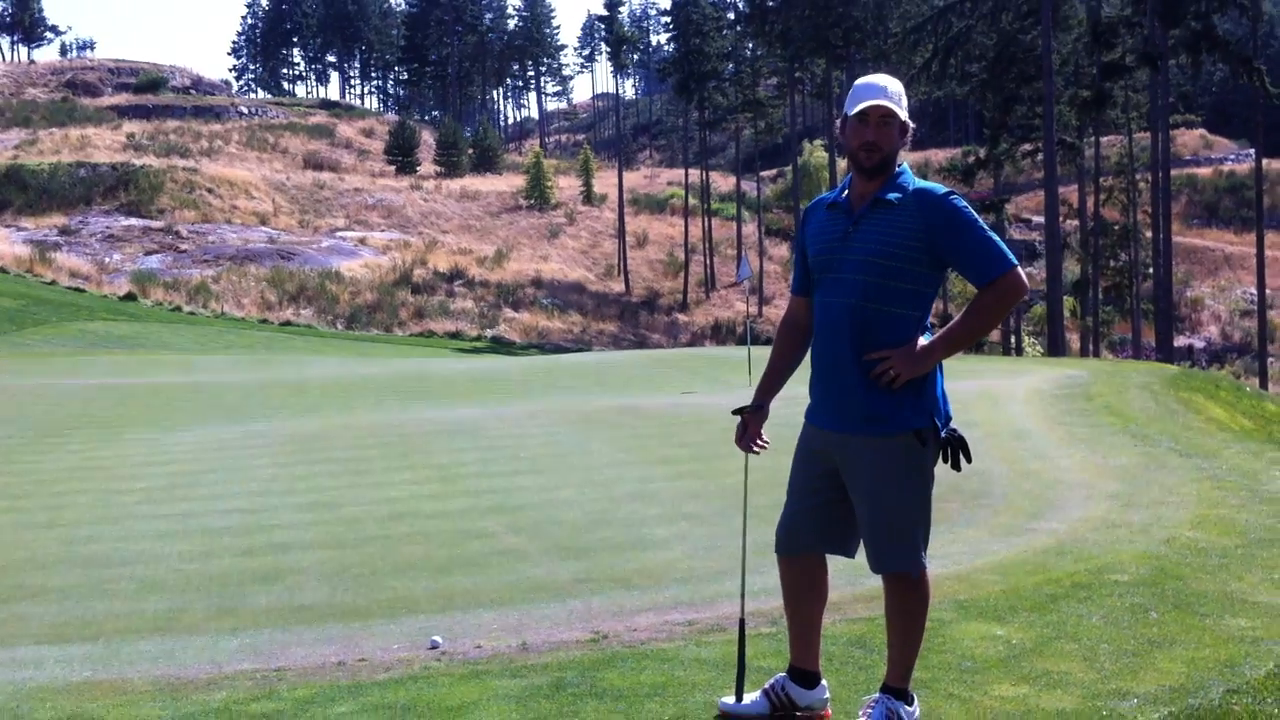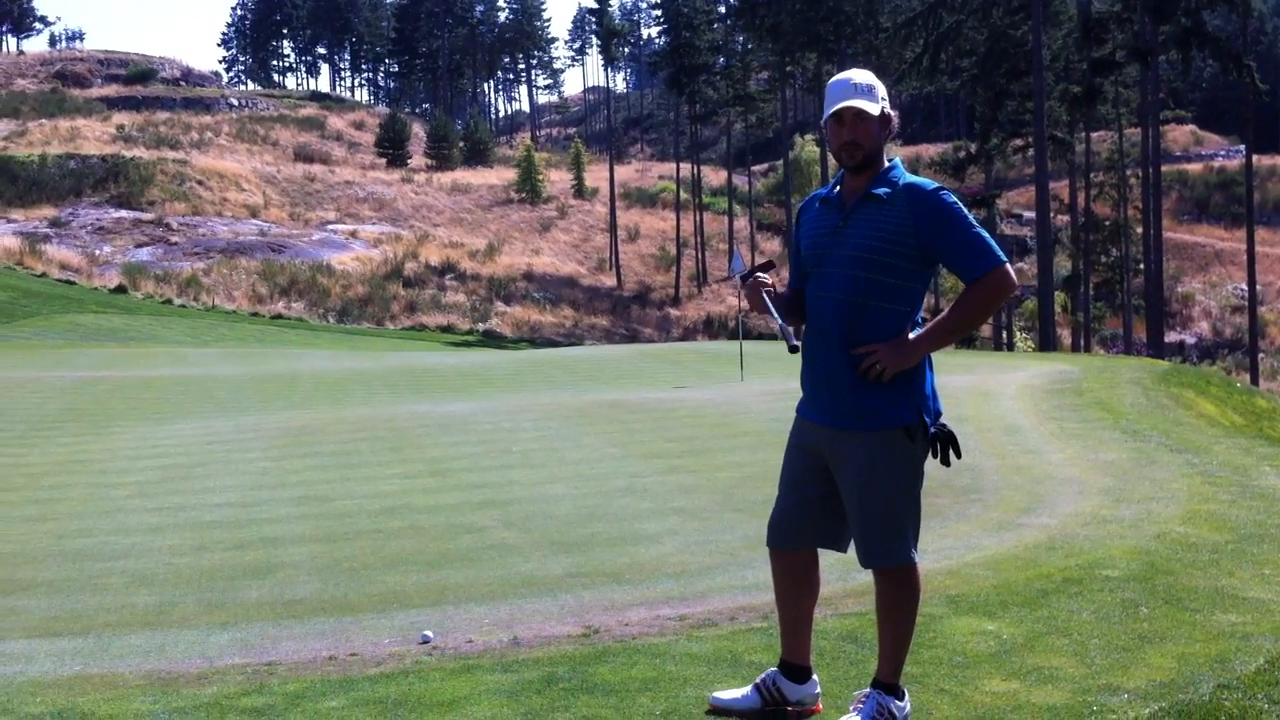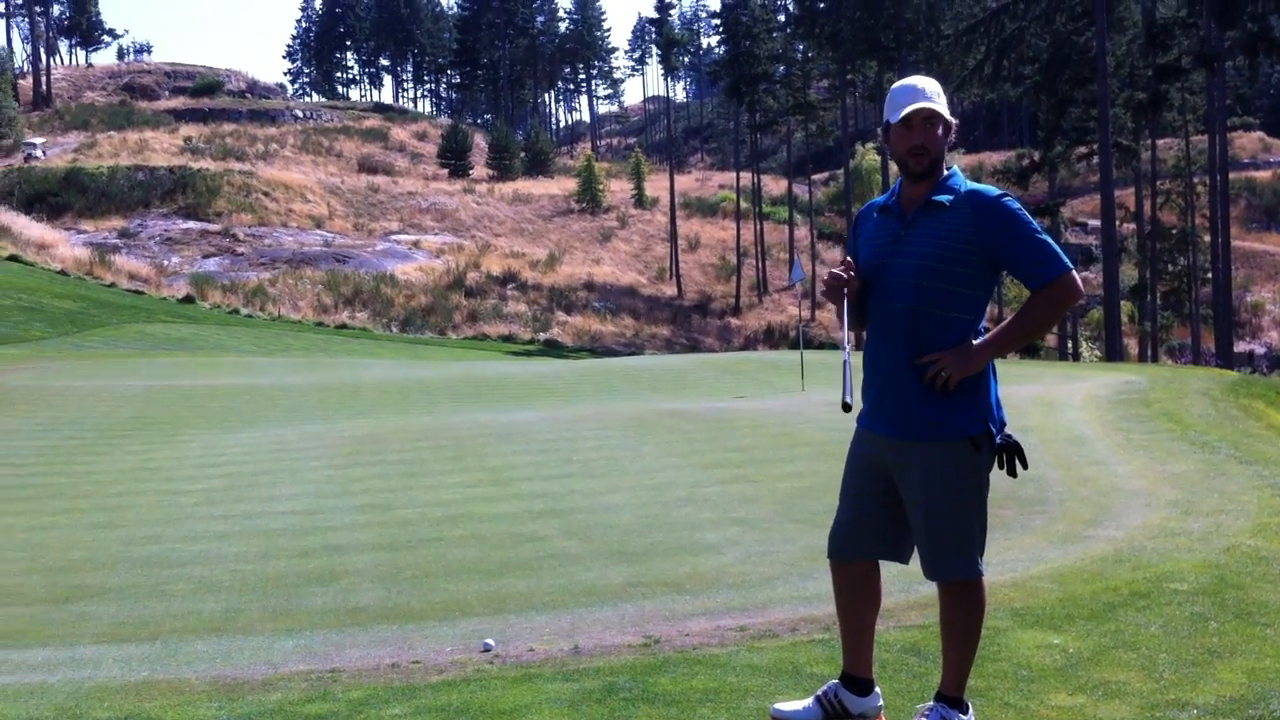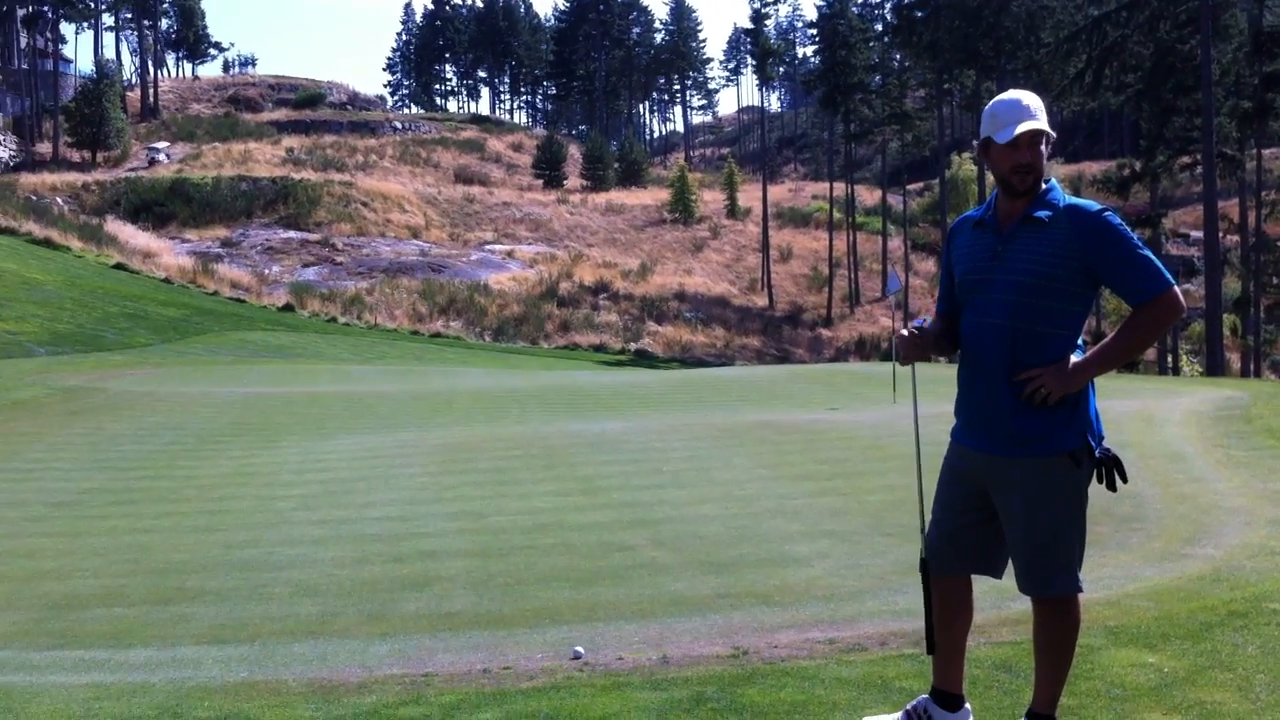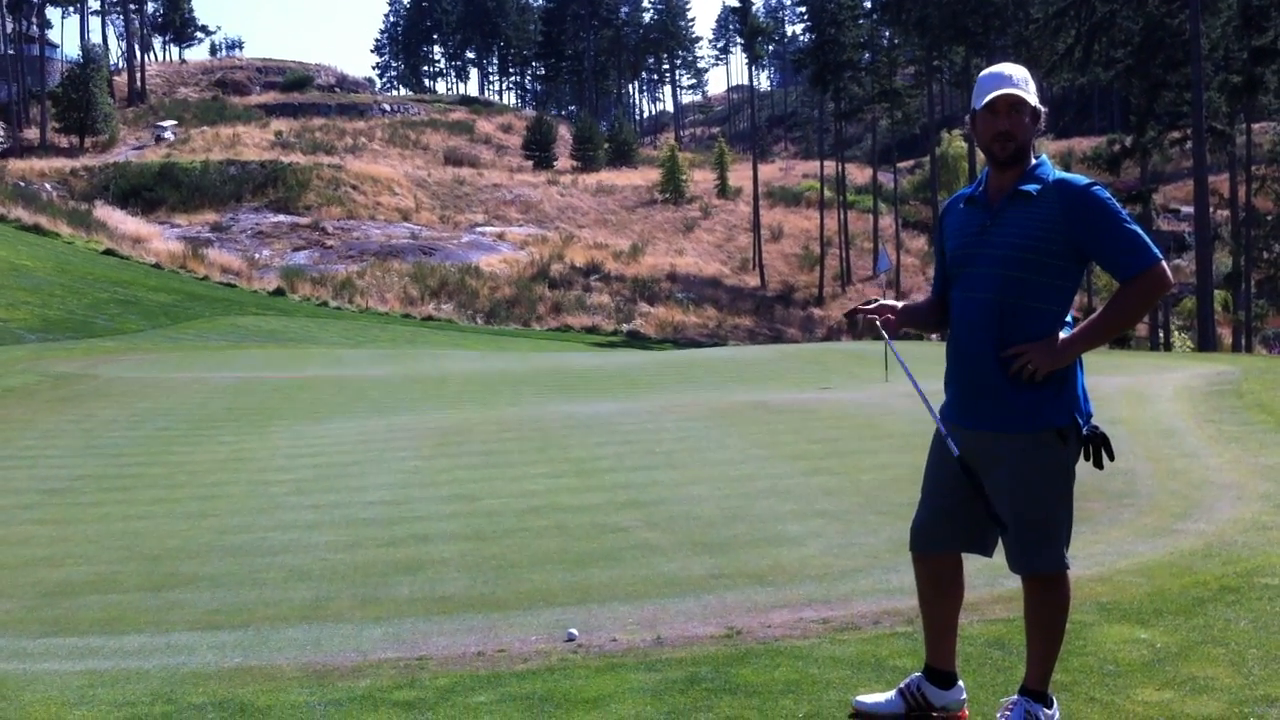
dt=1s
person 1, frame 1
left shoulder: (932, 207)
right shoulder: (817, 214)
left elbow: (1009, 284)
left wrist: (931, 350)
right wrist: (761, 401)
left hip: (896, 423)
right hip: (824, 420)
left knee: (899, 563)
right knee: (797, 546)
person 1, frame 2
left shoulder: (922, 202)
right shoulder: (812, 209)
left elbow: (997, 280)
left wrist: (918, 344)
right wrist: (769, 298)
left hip: (886, 417)
right hip: (815, 413)
left knee: (890, 556)
right knee: (789, 540)
person 1, frame 3
left shoulder: (986, 209)
right shoulder: (869, 218)
left elbow: (1064, 287)
left wrist: (984, 349)
right wrist: (842, 293)
left hip: (951, 428)
right hip: (877, 423)
left knee: (955, 569)
right knee: (850, 552)
person 1, frame 4
left shoulder: (1085, 224)
right shoulder: (962, 232)
left elbow: (1165, 302)
left wrist: (1083, 368)
right wrist: (925, 341)
left hip: (1048, 445)
right hip: (971, 440)
left knee: (1050, 586)
right knee: (941, 567)
person 1, frame 5
left shoulder: (1074, 198)
right shoulder: (957, 209)
left elbow: (1153, 277)
left wrist: (1071, 343)
right wrist: (901, 313)
left hip: (1037, 420)
right hip: (960, 417)
left knee: (1040, 563)
right knee: (932, 544)
